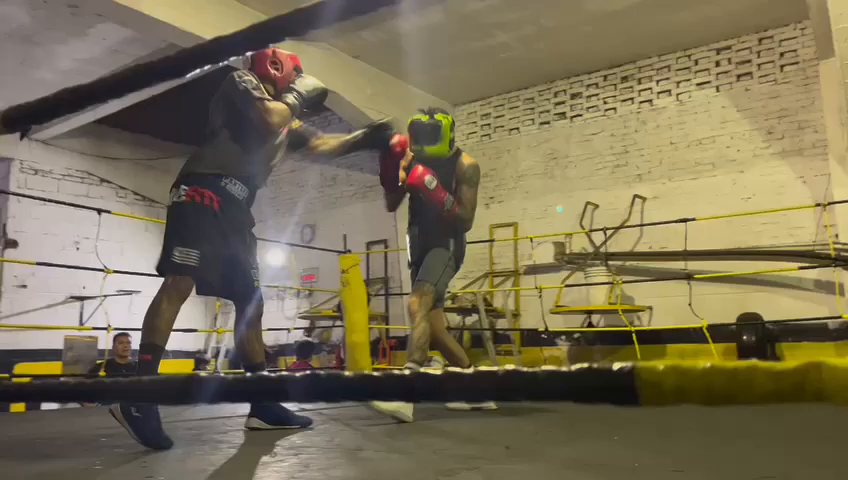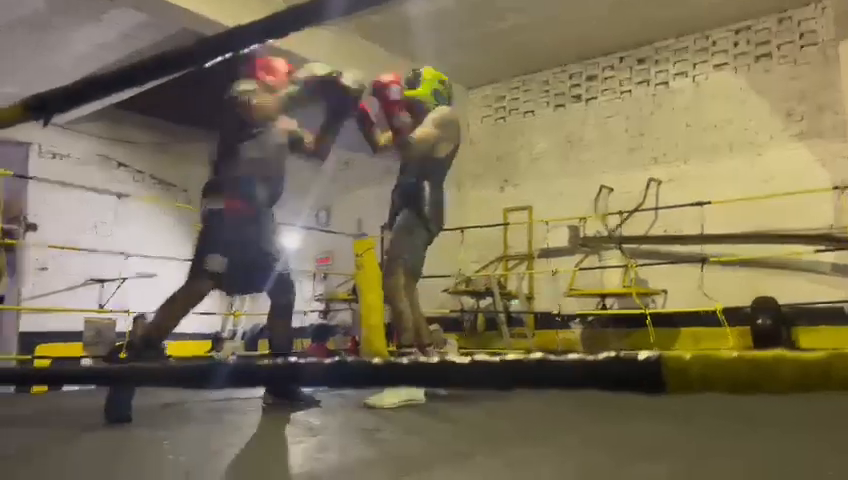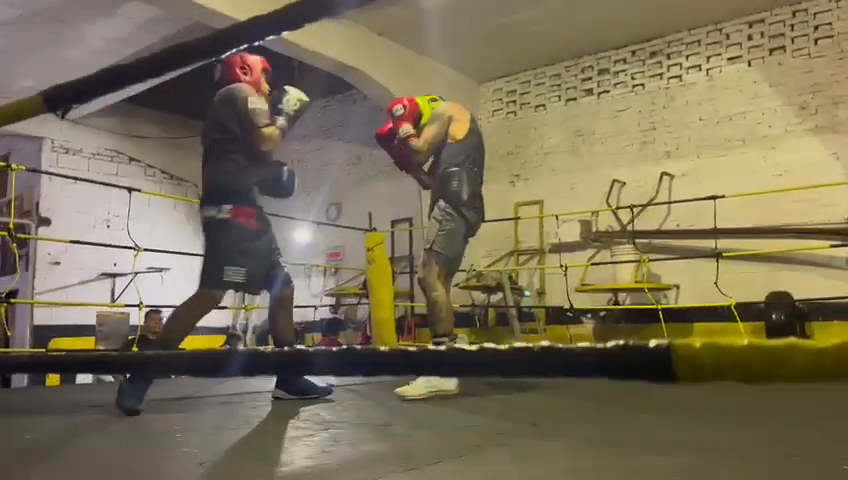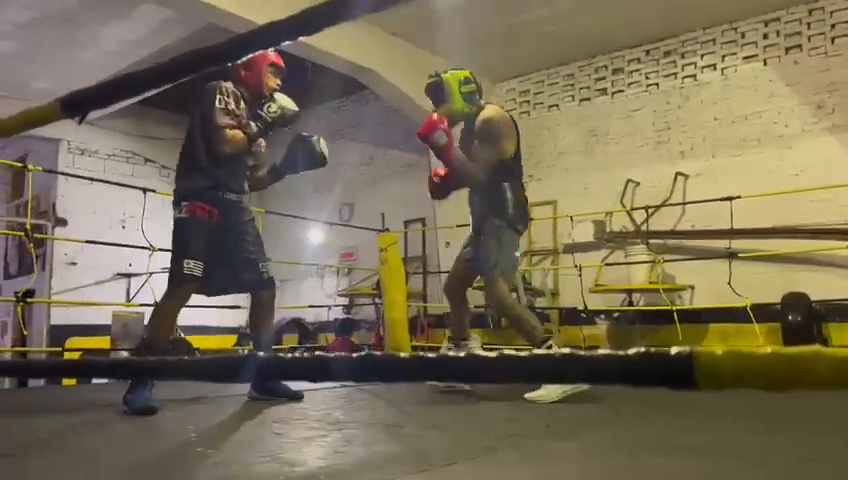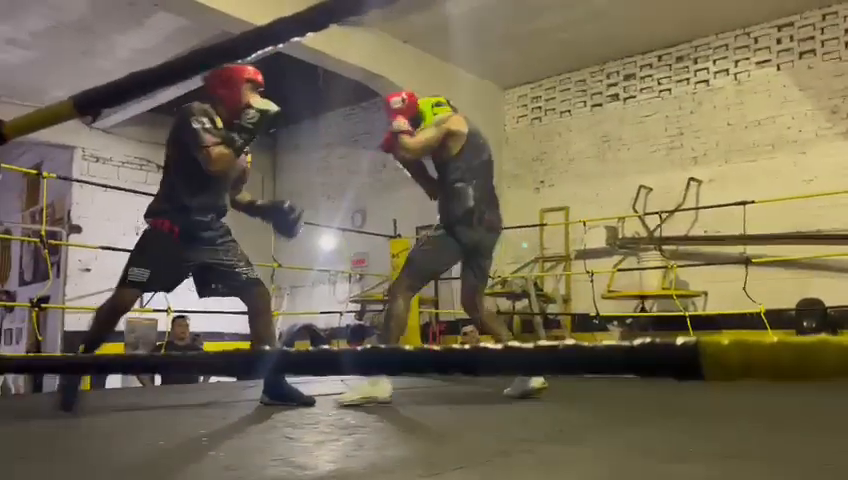
dt=0.5s
person 1, frame 1
left shoulder: (283, 126)
right shoulder: (240, 80)
left elbow: (321, 144)
right elbow: (272, 115)
left wrist: (370, 135)
right wrist: (299, 94)
left hip: (234, 212)
right hip: (202, 197)
left knee: (250, 305)
right knee: (180, 282)
left ankle: (263, 404)
person 1, frame 2
left shoulder: (281, 120)
right shoulder: (244, 89)
left elbow: (319, 151)
right elbow: (259, 109)
left wrist: (338, 115)
right wrist: (303, 84)
left hip: (256, 213)
right hip: (230, 202)
left knee: (283, 291)
right knee: (200, 286)
left ankle: (279, 382)
person 1, frame 3
left shoulder: (227, 105)
right shoulder: (238, 94)
right elbow: (267, 141)
left wrist: (270, 179)
right wrist: (286, 112)
left hip: (242, 208)
right hip: (230, 206)
left knee: (283, 287)
right knee: (212, 293)
left ankle: (288, 377)
right ankle: (140, 376)
person 1, frame 4
left shoulder: (251, 113)
right shoulder: (220, 91)
left elbow: (252, 179)
right elbow: (225, 143)
left wrist: (288, 163)
right wrist: (264, 120)
left hip: (234, 209)
right hip: (201, 204)
left knee: (265, 289)
right knee: (181, 289)
left ankle: (263, 377)
right ankle: (140, 383)
person 1, frame 5
left shoulder: (239, 132)
right shoulder: (196, 113)
right elbow: (214, 161)
left wrist: (266, 209)
right wrist: (247, 129)
left hip: (212, 229)
right hip: (172, 224)
left knee: (258, 293)
right knee: (125, 297)
left ankle: (273, 382)
right ankle: (77, 369)
person 2, frame 1
left shoulder: (465, 166)
right shoulder: (412, 159)
left elbow: (465, 220)
right elbow: (391, 204)
left wrist: (434, 191)
right wrist: (389, 163)
left hip: (446, 247)
right hip: (421, 248)
left knee: (418, 305)
right knee: (435, 329)
person 2, frame 2
left shoulder: (444, 116)
right shoulder: (421, 119)
left elbow: (410, 151)
right elbow: (381, 144)
left wrist: (394, 106)
right wrist: (362, 113)
left hip: (418, 210)
right hip: (409, 211)
left knee: (395, 285)
right knee: (404, 292)
person 2, frame 3
left shoulder: (446, 110)
right shoulder: (450, 139)
left elbow: (420, 153)
right elbow: (427, 180)
left wrist: (402, 124)
right wrist: (396, 148)
left hip: (456, 204)
right hip: (455, 206)
left knee: (429, 276)
right knee: (438, 285)
person 2, frame 4
left shoulder: (491, 119)
right shoulder: (469, 127)
left elbow: (477, 176)
left wrist: (442, 146)
right wrist: (446, 180)
left hip: (502, 218)
right hip: (485, 219)
left knee: (498, 297)
right knee: (454, 286)
person 2, frame 5
left shoulder: (449, 121)
right shoulder: (470, 139)
left elbow: (407, 149)
right elbow: (437, 191)
left wrist: (399, 117)
right wrist: (412, 163)
left hip: (461, 223)
right hip: (486, 225)
left knee: (401, 290)
right knee: (474, 305)
left ankle: (379, 379)
